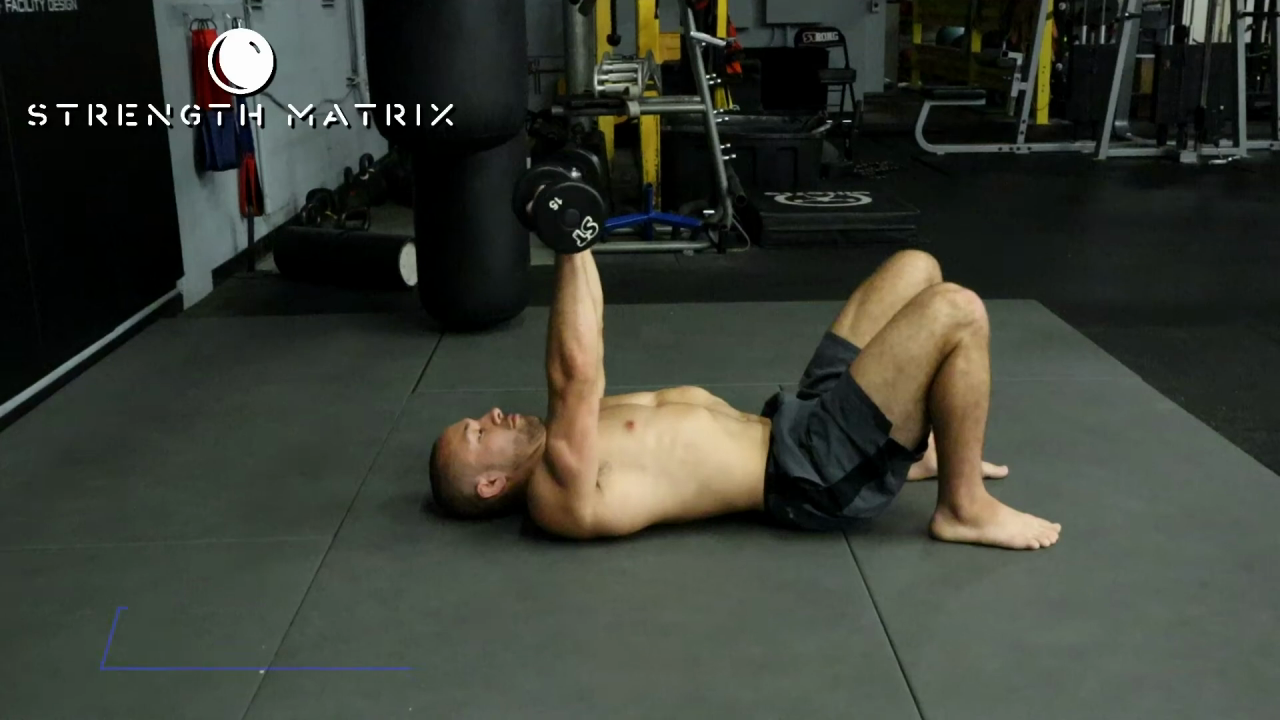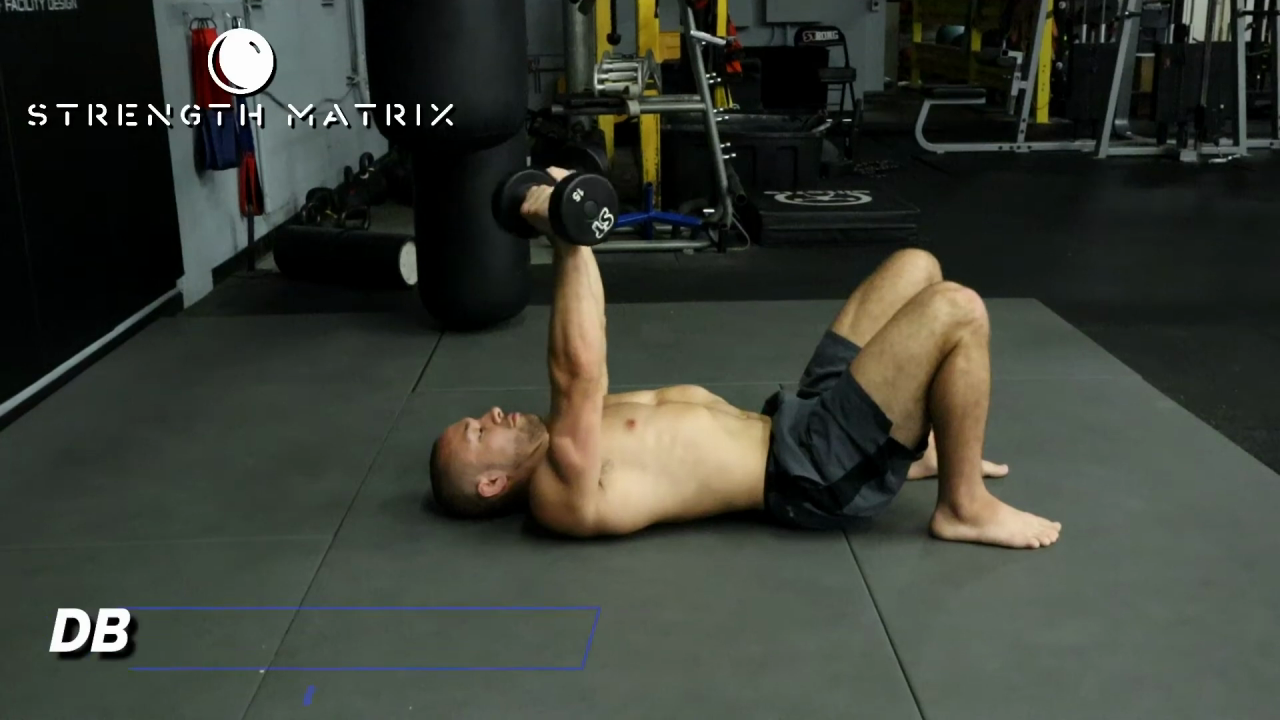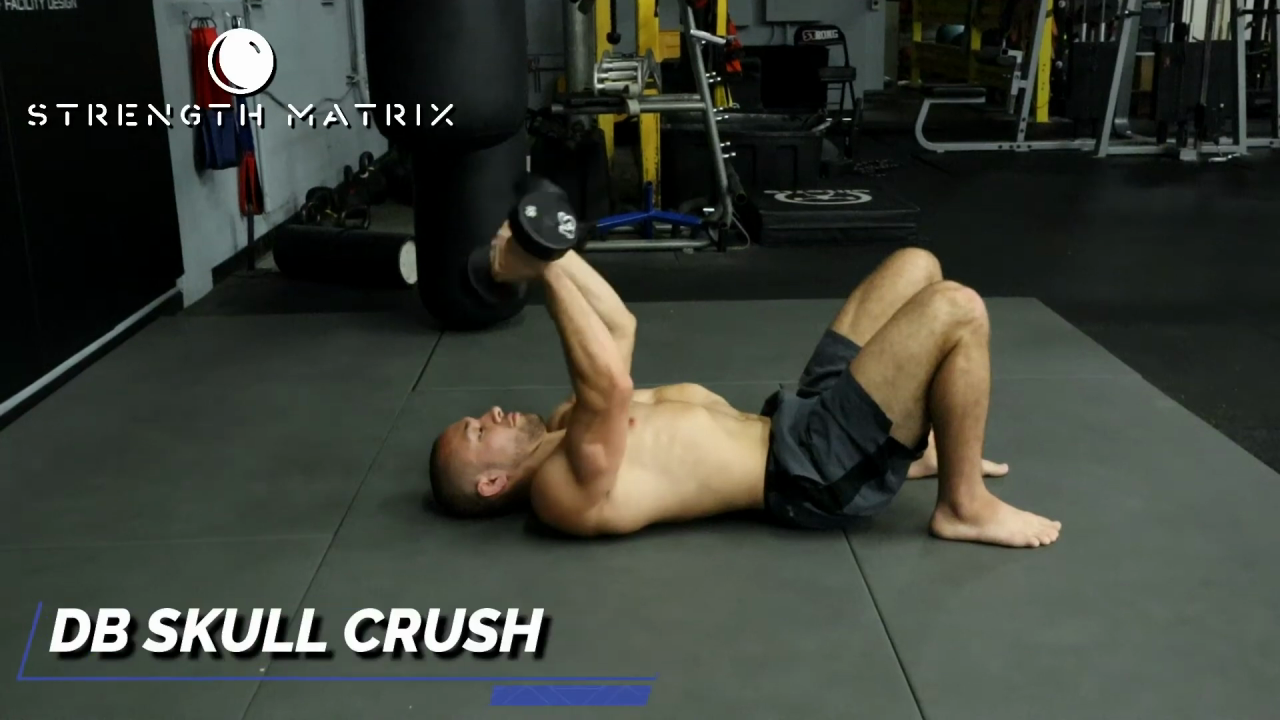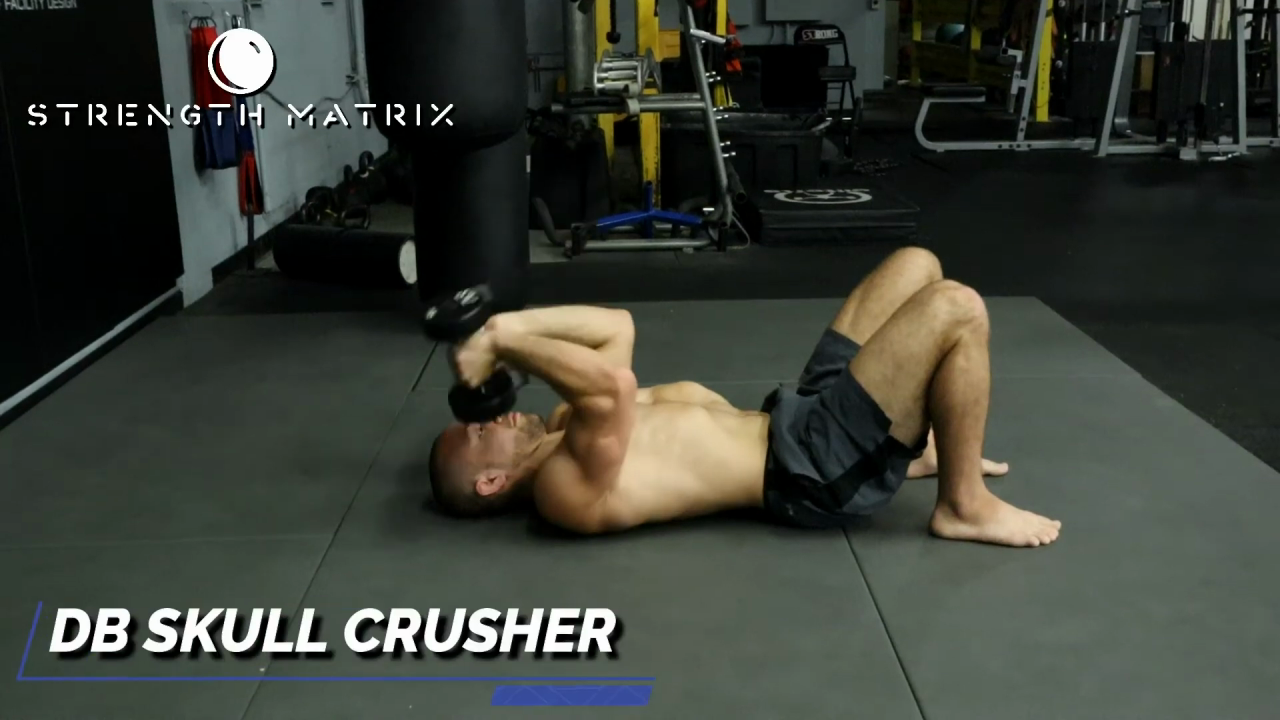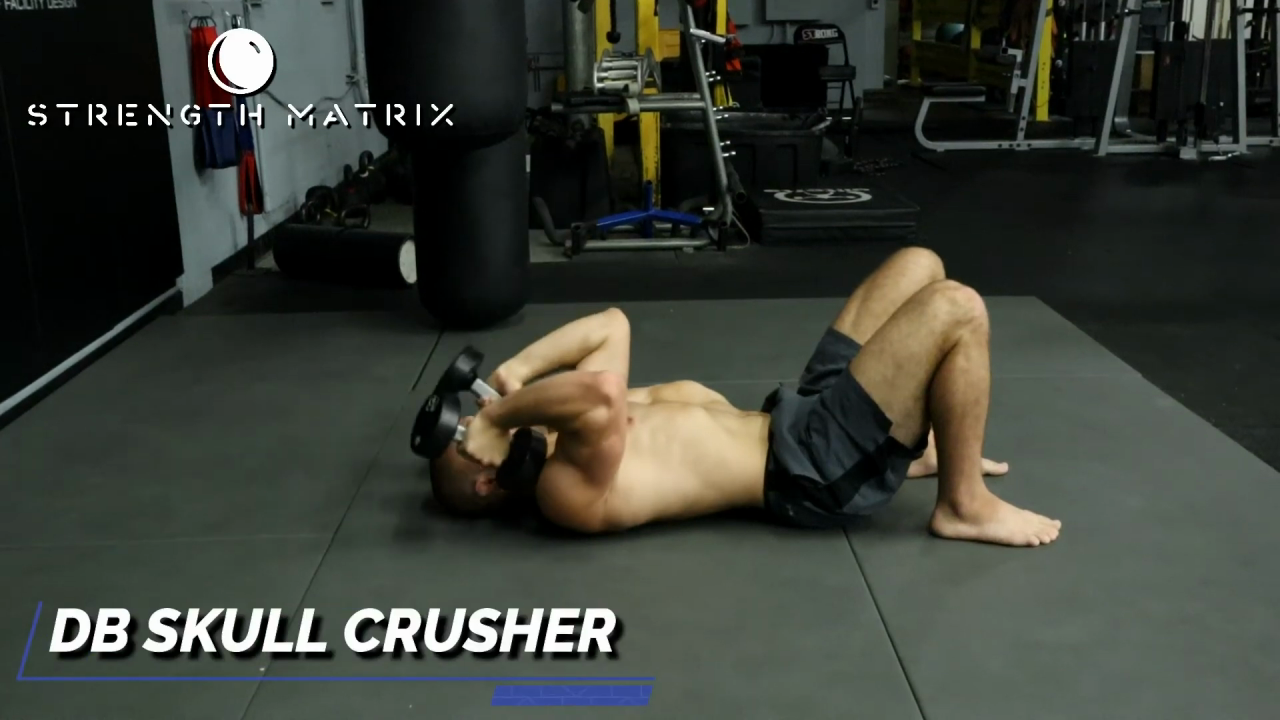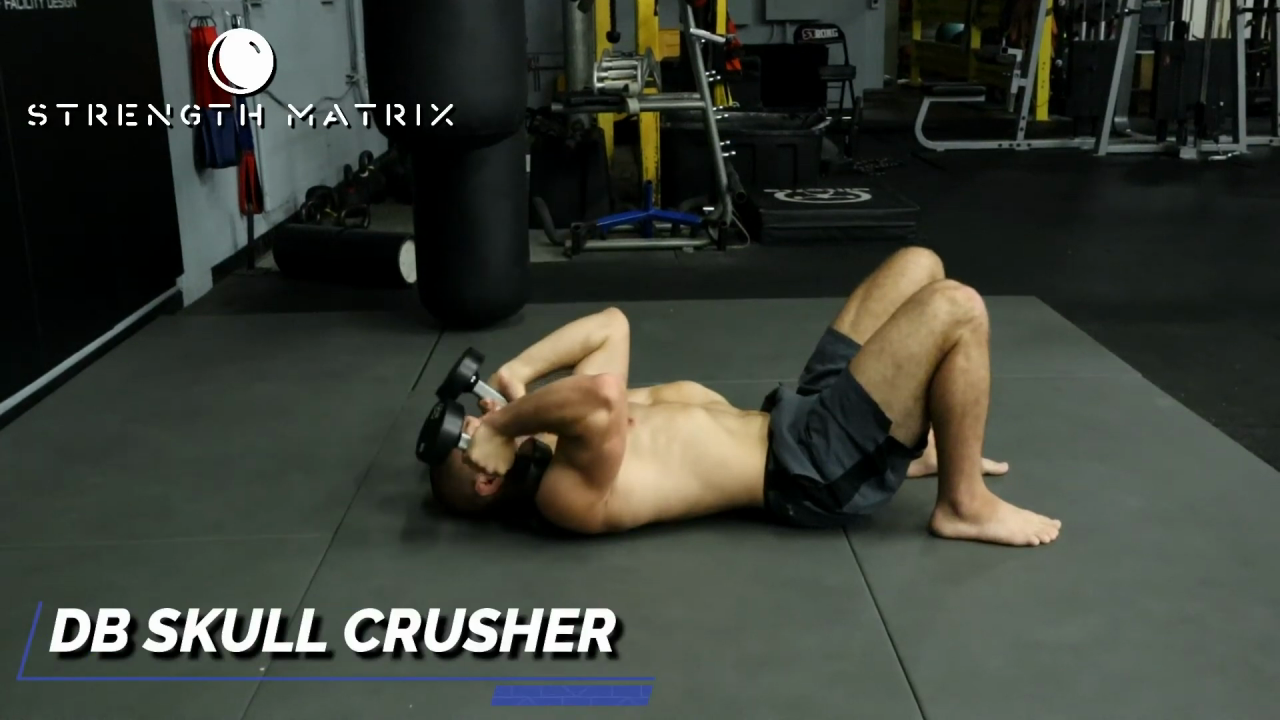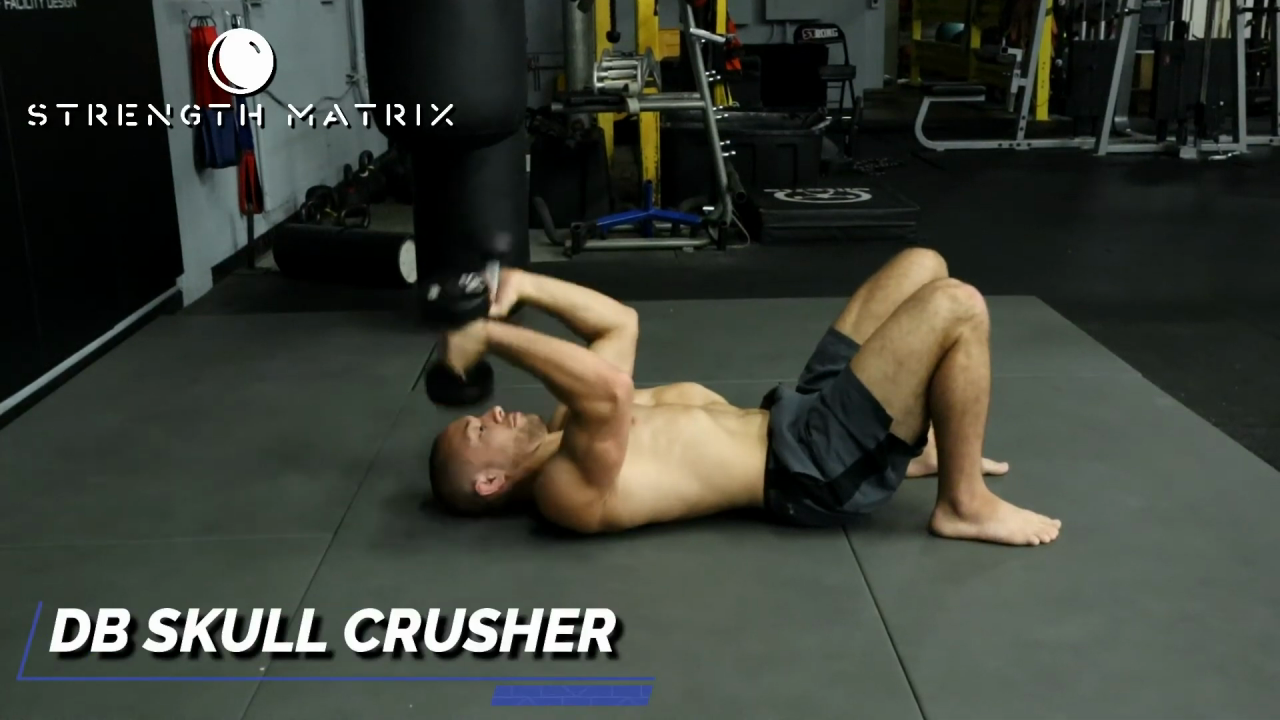
dt=0.4s
person 1, frame 1
left shoulder: (560, 442)
right shoulder: (561, 496)
right elbow: (578, 376)
left wrist: (574, 241)
right wrist: (569, 249)
left hip: (797, 422)
right hip: (819, 473)
left knee: (915, 267)
right knee: (956, 311)
left ankle: (920, 452)
right ankle: (965, 508)
person 1, frame 2
left shoulder: (556, 439)
right shoulder: (562, 495)
right elbow: (580, 374)
left wrist: (567, 232)
right wrist: (570, 242)
left hip: (796, 420)
right hip: (820, 470)
left knee: (916, 266)
right knee: (958, 310)
left ankle: (921, 447)
right ankle: (965, 508)
person 1, frame 3
left shoulder: (562, 433)
right shoulder: (564, 492)
left elbow: (619, 331)
right elbow: (611, 385)
left wrist: (550, 255)
right wrist: (546, 270)
left hip: (796, 420)
right hip: (816, 469)
left knee: (916, 266)
right knee: (957, 308)
left ankle: (919, 449)
right ankle: (965, 507)
person 1, frame 4
left shoulder: (564, 431)
right shoulder: (567, 489)
left elbow: (618, 328)
right elbow: (616, 385)
left wrist: (508, 328)
right wrist: (503, 340)
left hip: (796, 416)
right hip: (818, 469)
left knee: (916, 264)
right knee: (956, 308)
left ankle: (919, 446)
right ankle: (965, 506)
person 1, frame 5
left shoulder: (562, 441)
right shoulder: (569, 491)
left elbow: (612, 327)
right elbow: (601, 389)
left wrist: (515, 370)
right wrist: (500, 414)
left hip: (797, 417)
right hip: (818, 469)
left knee: (919, 264)
right knee: (956, 309)
left ankle: (921, 446)
right ankle: (964, 506)
person 1, frame 6
left shoulder: (560, 440)
right shoulder: (569, 494)
left elbow: (612, 325)
right elbow: (602, 394)
left wrist: (518, 369)
right wrist: (506, 422)
left hip: (799, 415)
right hip: (819, 469)
left knee: (919, 264)
right knee: (956, 308)
left ankle: (921, 446)
right ankle: (966, 506)
person 1, frame 7
left shoulder: (568, 434)
right shoulder: (568, 490)
left elbow: (622, 322)
right elbow: (612, 387)
left wrist: (521, 283)
right wrist: (496, 334)
left hip: (800, 415)
right hip: (819, 468)
left knee: (923, 265)
right knee: (957, 306)
left ankle: (920, 447)
right ankle: (964, 504)
